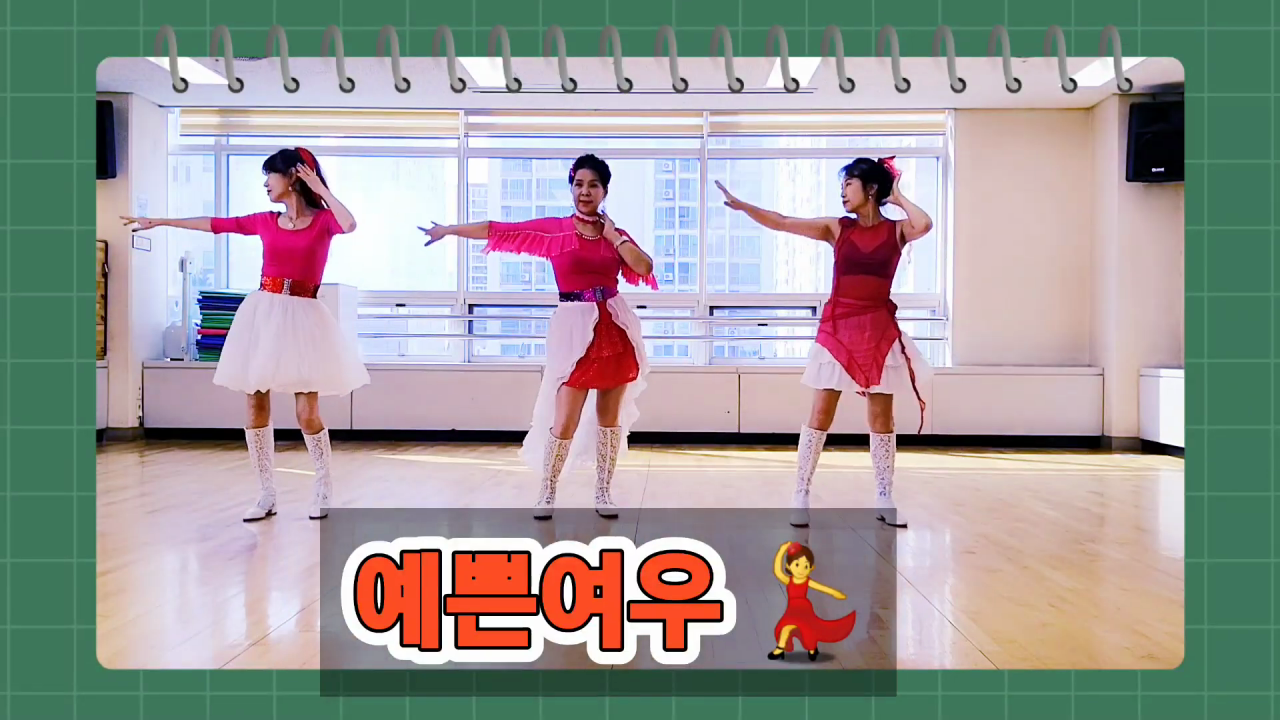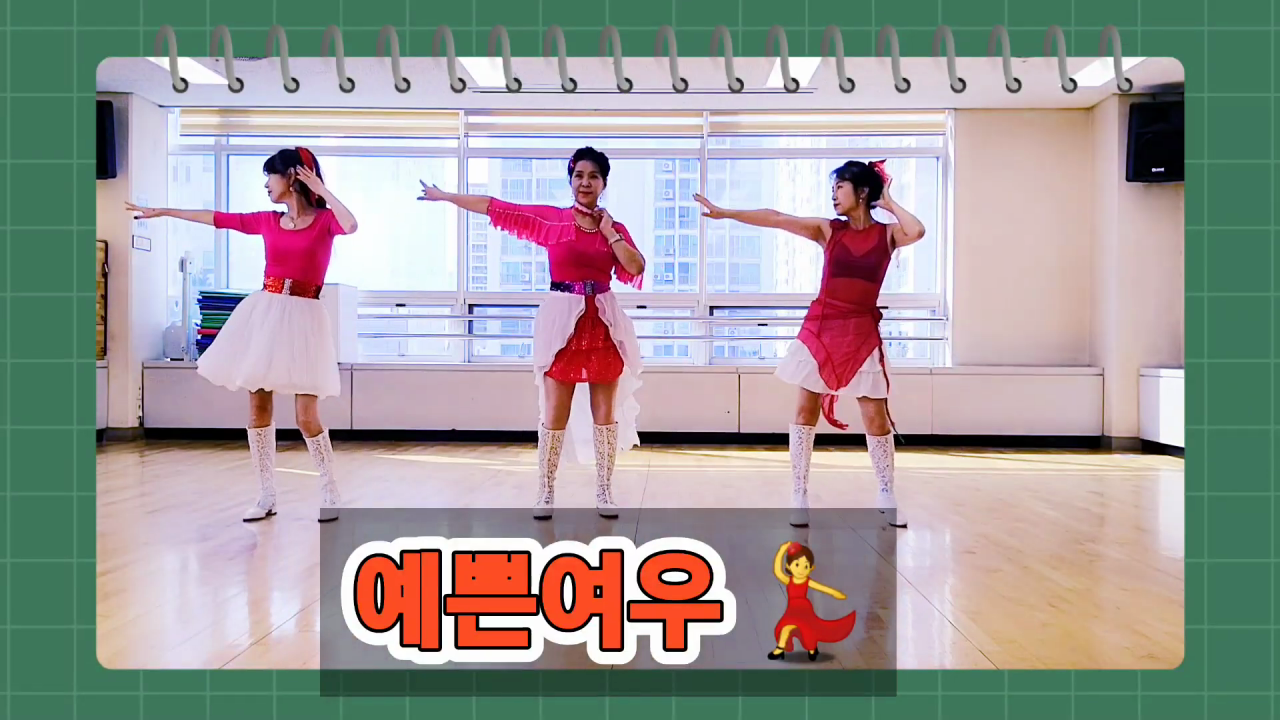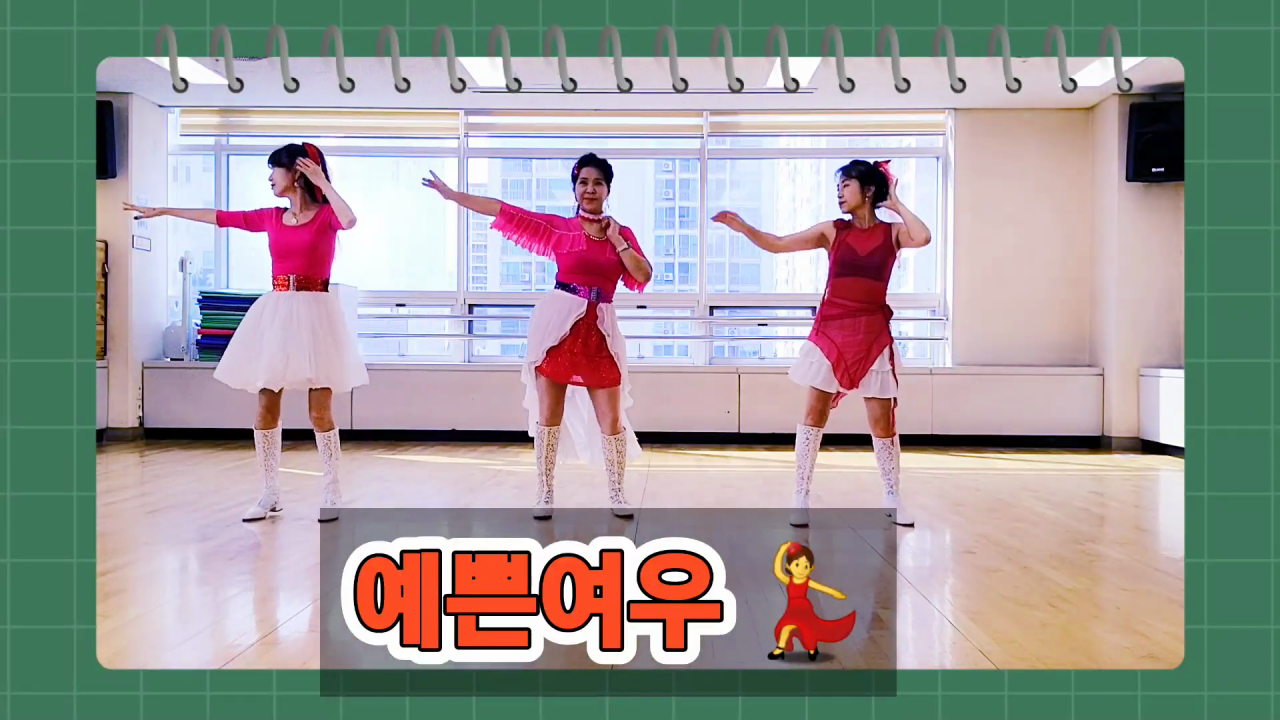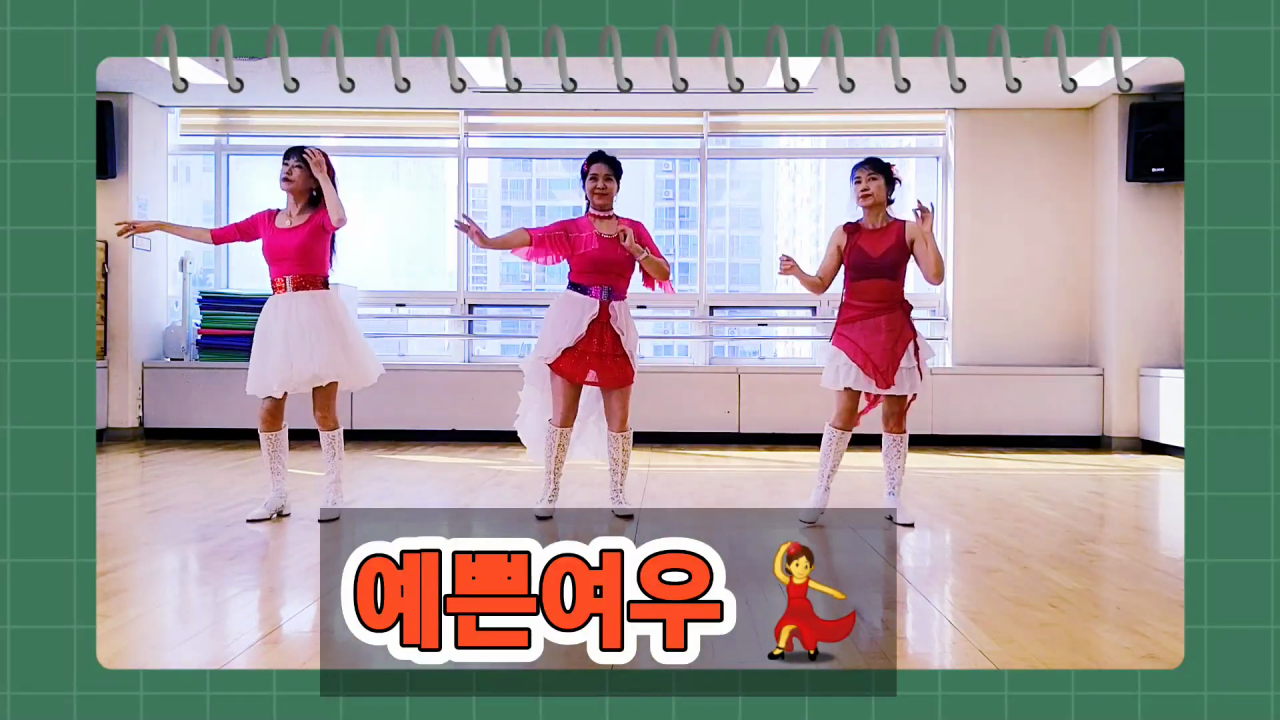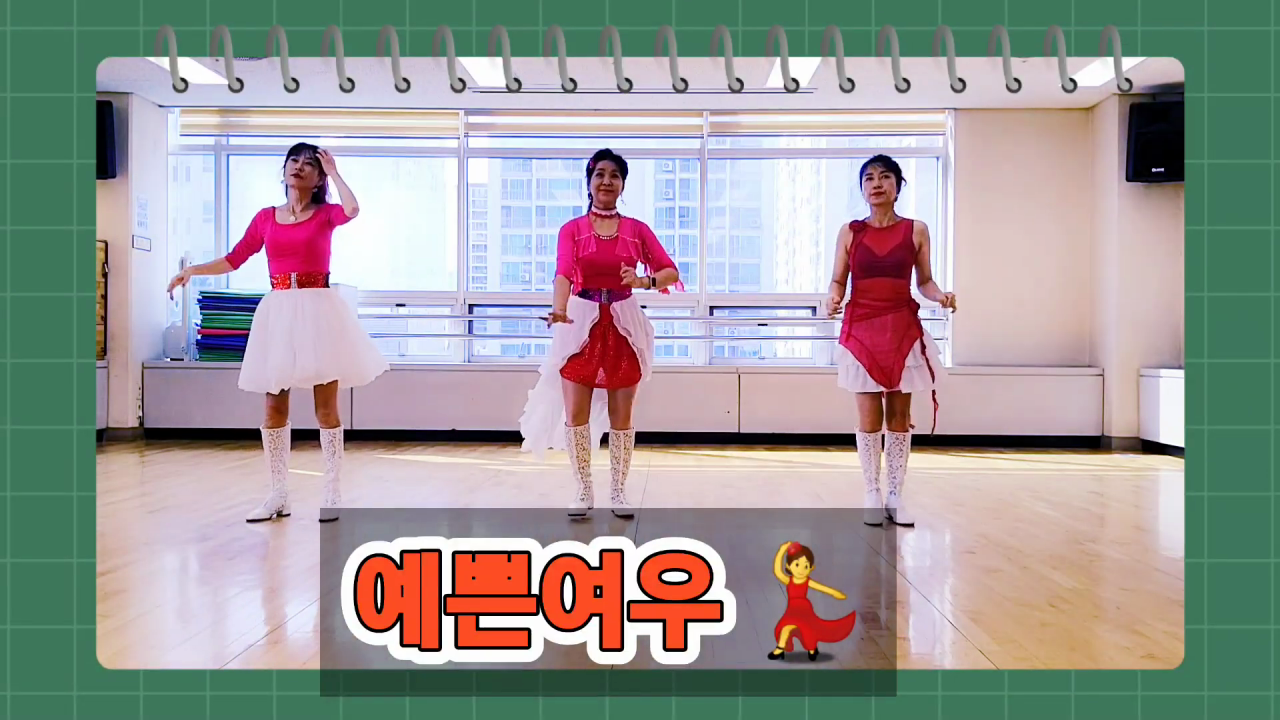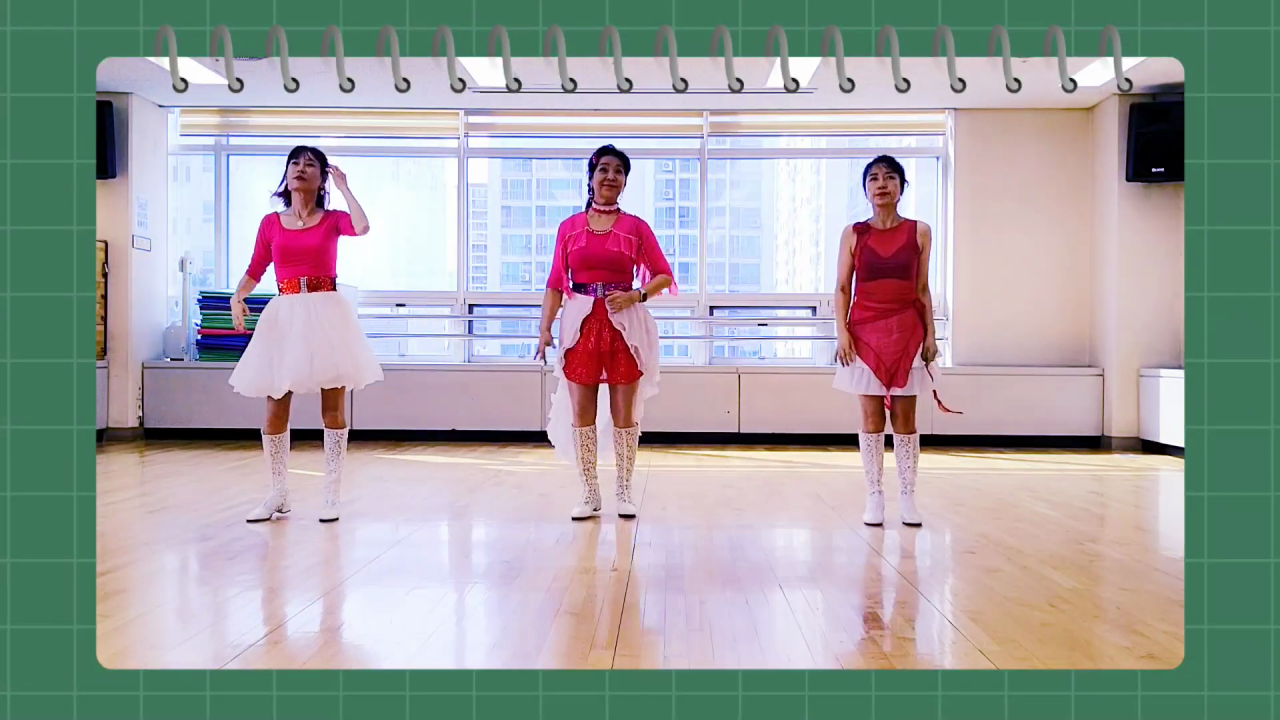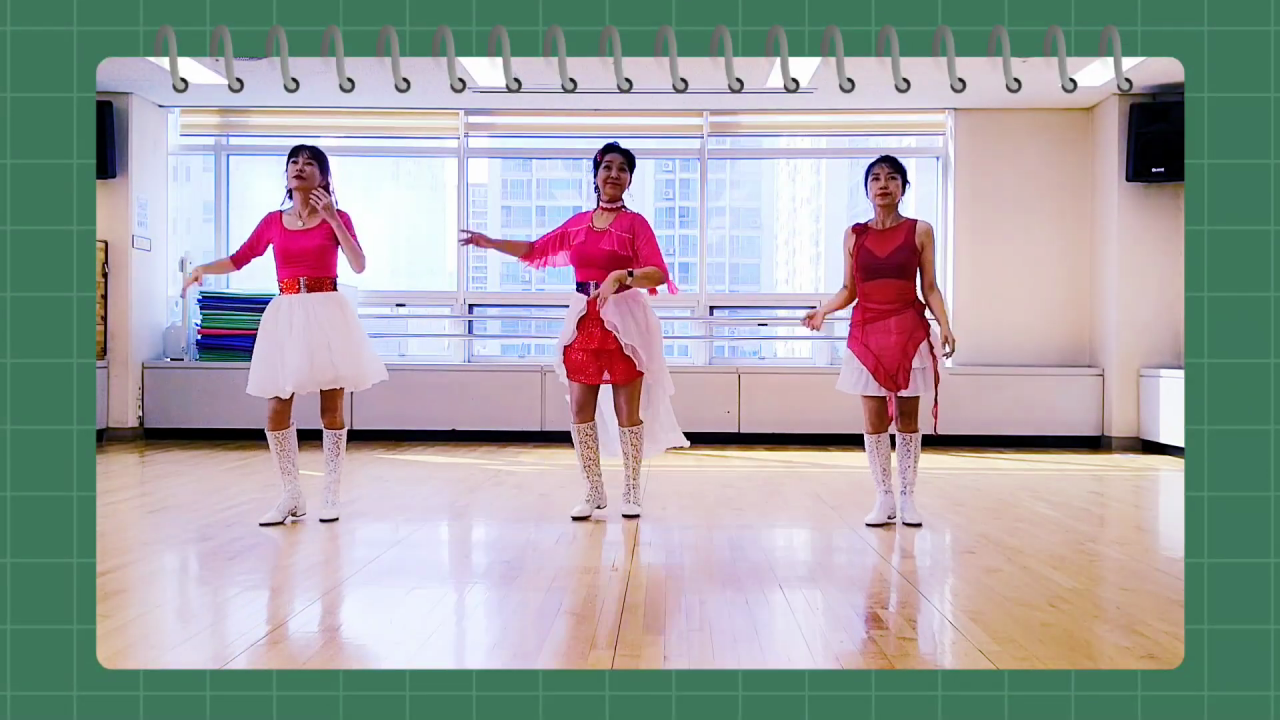
dt=0.2s
person 1, frame 1
left shoulder: (324, 220)
right shoulder: (265, 222)
left elbow: (350, 225)
right elbow: (213, 224)
left wrist: (321, 189)
right wrist: (158, 221)
left hip: (302, 317)
right hip: (263, 314)
left knee: (308, 415)
right knee: (256, 410)
left ankle: (323, 489)
right ankle: (267, 494)
person 1, frame 2
left shoulder: (325, 220)
right shoulder: (267, 221)
left elbow: (351, 226)
right elbow: (217, 218)
left wrist: (322, 190)
right wrist: (161, 211)
left hip: (302, 317)
right hip: (263, 313)
left knee: (306, 418)
right knee: (258, 409)
left ankle: (330, 493)
right ankle: (267, 494)
person 1, frame 3
left shoulder: (326, 214)
right shoulder: (271, 217)
left elbow: (349, 221)
right elbow: (218, 217)
left wrist: (320, 178)
right wrist: (161, 211)
left hip: (314, 313)
right hip: (274, 312)
left knee: (319, 412)
right knee: (266, 409)
left ankle: (332, 494)
right ankle: (270, 494)
person 1, frame 4
left shoulder: (320, 217)
right shoulder: (265, 220)
left elbow: (339, 220)
right elbow: (214, 236)
left wrist: (322, 175)
right wrist: (158, 226)
left hip: (319, 312)
right hip: (281, 314)
left knee: (325, 410)
right knee: (269, 411)
left ankle: (333, 494)
right ankle: (278, 496)
person 1, frame 5
left shoulder: (324, 214)
right shoulder: (265, 217)
left elbow: (352, 210)
right elbow: (233, 260)
left wrist: (332, 172)
right wrist: (192, 270)
left hip: (319, 309)
right hip: (278, 311)
left knee: (326, 408)
right knee: (274, 408)
left ankle: (331, 494)
right ankle: (278, 496)
person 1, frame 6
left shoulder: (333, 219)
right shoulder: (271, 223)
left elbow: (363, 228)
right elbow: (254, 272)
left wrist: (344, 187)
right wrist: (237, 300)
left hip: (326, 314)
right hip: (284, 316)
left knee: (333, 410)
right knee: (275, 414)
left ankle: (331, 494)
right ankle: (278, 493)
person 1, frame 7
left shoulder: (338, 218)
right shoulder: (272, 222)
left elbow: (360, 265)
right elbow: (237, 259)
left wrist: (333, 217)
right wrist: (202, 269)
left hip: (327, 314)
right hip: (286, 317)
left knee: (332, 413)
right knee: (276, 415)
left ankle: (333, 493)
right ankle: (292, 495)
person 2, frame 1
left shoulder: (897, 230)
right shoulder: (837, 228)
left elbow: (924, 224)
right elbow: (784, 223)
left wrist: (899, 199)
right wrist: (741, 205)
left hip: (880, 329)
right hip: (838, 328)
left knee: (881, 418)
right knee: (820, 415)
left ankle: (885, 497)
right ankle: (802, 492)
person 2, frame 2
left shoulder: (888, 233)
right shoulder: (828, 229)
left elbow: (916, 232)
right elbow: (774, 218)
left wrist: (890, 205)
right wrist: (725, 213)
left hip: (862, 333)
right hip: (821, 329)
left knee: (876, 419)
right knee: (805, 413)
left ankle: (887, 495)
right ankle: (799, 493)
person 2, frame 3
left shoulder: (892, 229)
right shoulder: (831, 230)
left elbow: (923, 238)
right elbow: (778, 245)
left wrist: (896, 205)
right wrist: (742, 226)
left hip: (873, 332)
right hip: (830, 330)
left knee: (883, 419)
right knee: (814, 415)
left ankle: (893, 496)
right ankle: (801, 493)
person 2, frame 4
left shoulder: (907, 230)
right shoulder: (844, 234)
left elbow: (935, 277)
right elbow: (820, 284)
left wrist: (927, 231)
right wrist: (796, 273)
left hip: (895, 330)
right hip: (851, 330)
left knee: (895, 418)
right knee: (844, 415)
left ankle: (893, 497)
right ankle: (821, 490)
person 2, frame 5
left shoulder: (916, 231)
right shoulder: (850, 232)
left elbow: (924, 282)
right elbow: (838, 281)
left wrist: (941, 297)
right wrist: (834, 301)
left hip: (902, 329)
right hip: (861, 330)
left knee: (899, 417)
right knee: (870, 417)
left ankle: (896, 496)
right ankle: (872, 492)
person 2, frame 6
left shoulder: (919, 232)
right shoulder: (853, 235)
left elbow: (922, 290)
right elbow: (843, 288)
left wrist: (931, 333)
right wrist: (842, 332)
left hip: (907, 331)
right hip: (865, 332)
left knee: (905, 418)
right knee: (871, 418)
left ankle: (907, 496)
right ankle: (874, 495)
person 2, frame 7
left shoulder: (920, 231)
right shoulder: (855, 235)
left elbow: (931, 287)
right elbow: (850, 291)
left wrist: (945, 324)
right wrist: (822, 311)
left hip: (908, 331)
right hip: (866, 333)
left knee: (906, 419)
right knee: (875, 419)
left ankle: (907, 494)
right ankle: (885, 496)
person 3, frame 1
left shoulder: (617, 236)
right shoulder: (551, 230)
left elbow: (645, 269)
right elbow: (496, 229)
left wrist: (612, 236)
right wrist: (448, 229)
left hip: (615, 328)
right hip: (575, 327)
left knee: (609, 417)
right knee: (563, 421)
left ankle: (603, 491)
right ankle: (547, 492)
person 3, frame 2
left shoulder: (616, 229)
right shoulder: (550, 219)
left elbow: (636, 268)
right elbow: (494, 207)
left wrist: (608, 231)
right wrist: (445, 196)
left hip: (603, 323)
right hip: (562, 320)
left knee: (605, 413)
right knee: (554, 415)
left ankle: (604, 491)
right ankle: (546, 492)
person 3, frame 3
left shoulder: (622, 233)
right shoulder: (557, 227)
left elbow: (643, 275)
right elbow: (505, 212)
left wrist: (617, 241)
right wrist: (453, 194)
left hip: (598, 329)
right hip: (557, 324)
left knee: (611, 418)
right knee: (548, 414)
left ankle: (617, 492)
right ankle: (545, 492)
person 3, frame 4
left shoulder: (634, 229)
right shoulder: (568, 228)
left elbow: (662, 273)
right elbow: (531, 239)
left wrist: (634, 250)
right wrist: (489, 242)
left hip: (613, 327)
right hip: (570, 323)
left knee: (618, 419)
right knee: (562, 414)
left ankle: (617, 492)
right ankle: (550, 492)
person 3, frame 5
left shoulder: (636, 230)
right shoulder: (572, 230)
left elbow: (669, 272)
right elbow: (566, 276)
left wrist: (642, 280)
right wrist: (561, 310)
left hip: (623, 326)
right hip: (581, 325)
left knee: (620, 417)
right knee: (575, 414)
left ankle: (618, 491)
right ankle: (585, 489)
person 3, frame 6
left shoulder: (636, 226)
right shoulder: (570, 227)
left elbow: (663, 275)
right elbow: (556, 281)
left wrist: (641, 295)
right wrist: (545, 330)
left hip: (628, 324)
right hip: (582, 322)
left knee: (626, 413)
right knee: (581, 416)
left ankle: (623, 492)
right ankle: (590, 494)
person 3, frame 7
left shoulder: (636, 223)
right shoulder: (577, 222)
left elbow: (659, 274)
right elbow: (535, 251)
left wrist: (625, 280)
right wrist: (489, 243)
left hip: (624, 319)
right hip: (584, 319)
left knee: (628, 412)
right knee: (581, 412)
left ankle: (631, 492)
right ankle: (594, 491)
